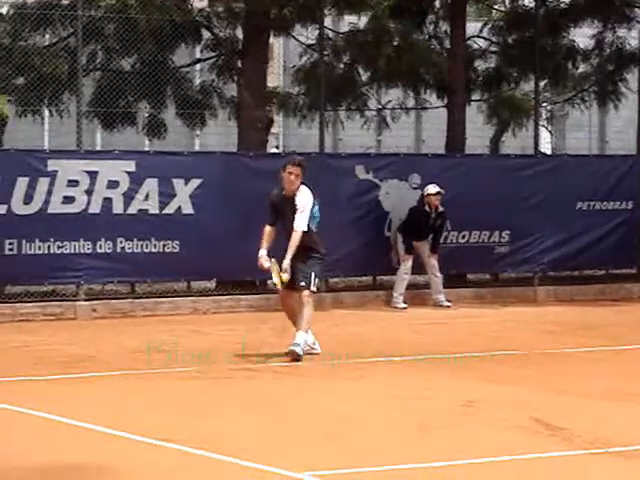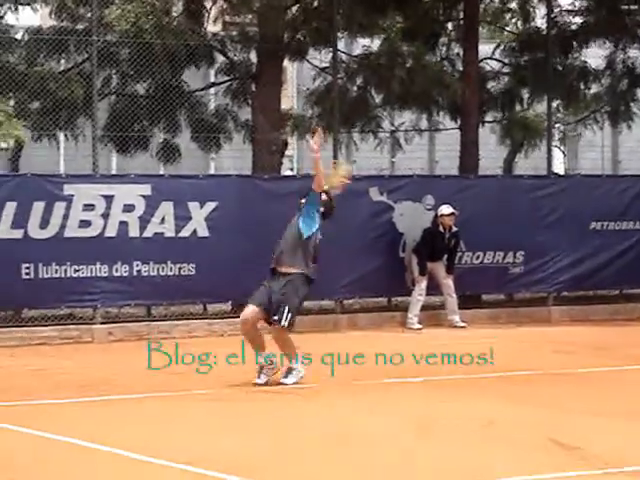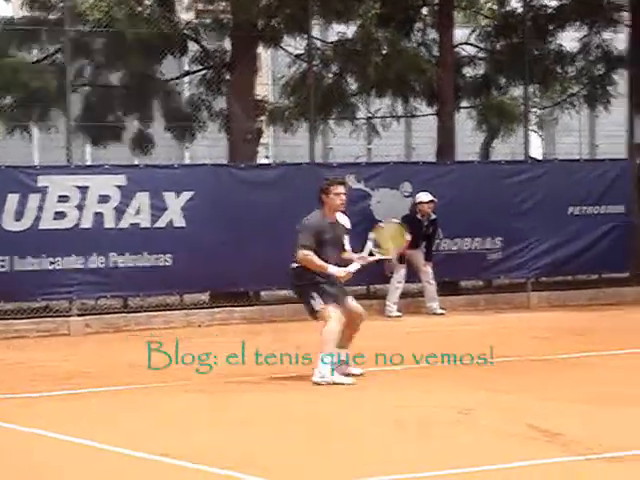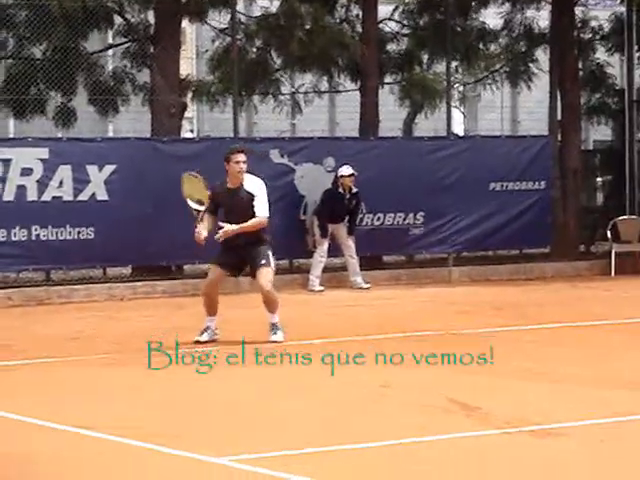
dt=1s
person 1, frame 1
left shoulder: (304, 197)
right shoulder: (277, 196)
left elbow: (298, 230)
right elbow: (271, 226)
left wrist: (287, 260)
right wrist: (263, 251)
left hip: (310, 253)
right hip: (291, 253)
left knee: (305, 295)
right knee: (285, 297)
left ankle: (299, 342)
right ankle: (309, 340)
person 1, frame 2
left shoulder: (311, 214)
right shoulder: (304, 223)
left elbow: (318, 185)
left wrist: (316, 153)
left hip: (294, 281)
right hip: (275, 278)
left knee: (278, 332)
right knee: (247, 320)
left ankle: (295, 367)
right ankle: (266, 362)
person 1, frame 3
left shoulder: (343, 221)
right shoulder: (312, 223)
left elbow: (343, 252)
right elbow: (303, 256)
left wrist: (356, 258)
right wrist: (331, 269)
left hip: (327, 279)
right hip: (308, 279)
left knee: (357, 314)
right knee: (335, 318)
left ankle: (339, 361)
right ankle: (324, 370)
person 1, frame 4
left shoulder: (256, 185)
right shoulder: (218, 189)
left elbow: (262, 220)
right elbow: (210, 213)
left wrist: (236, 228)
right wrist: (203, 230)
left hip: (257, 243)
right hip: (231, 245)
left knee: (266, 286)
right knee: (209, 286)
left ankle: (275, 325)
right ankle: (211, 327)
person 2, frame 1
left shoulder: (441, 213)
right shoulder: (416, 211)
left elbow: (438, 233)
right elbow: (407, 232)
left wrist: (434, 251)
right wrist: (409, 251)
left hip: (423, 240)
right hip: (405, 238)
left knee: (433, 266)
right knee: (406, 266)
left ankle: (440, 299)
right ankle: (397, 300)
person 2, frame 2
left shoulder: (455, 234)
right shoulder: (430, 232)
left elbow: (452, 253)
right elbow: (422, 253)
left wrist: (450, 271)
right wrist: (422, 273)
left hip: (438, 261)
right hip: (420, 259)
left knee: (449, 286)
right knee: (420, 287)
left ankle: (455, 319)
right ankle: (411, 321)
person 2, frame 3
left shoulder: (433, 220)
right shoulder: (408, 219)
left elbow: (430, 241)
left wrist: (428, 259)
right wrist: (401, 260)
left hip: (416, 248)
left knee: (428, 273)
right knee: (399, 275)
left ankle: (433, 306)
right ankle: (390, 309)
person 2, frame 4
left shoulder: (355, 194)
right shoulder: (330, 193)
left elbow: (354, 214)
right elbow: (323, 214)
left wrist: (351, 232)
right wrist: (324, 234)
left hip: (340, 223)
right hip: (323, 222)
left knee: (350, 249)
right knee: (322, 250)
left ankle: (357, 281)
right ankle: (313, 283)
